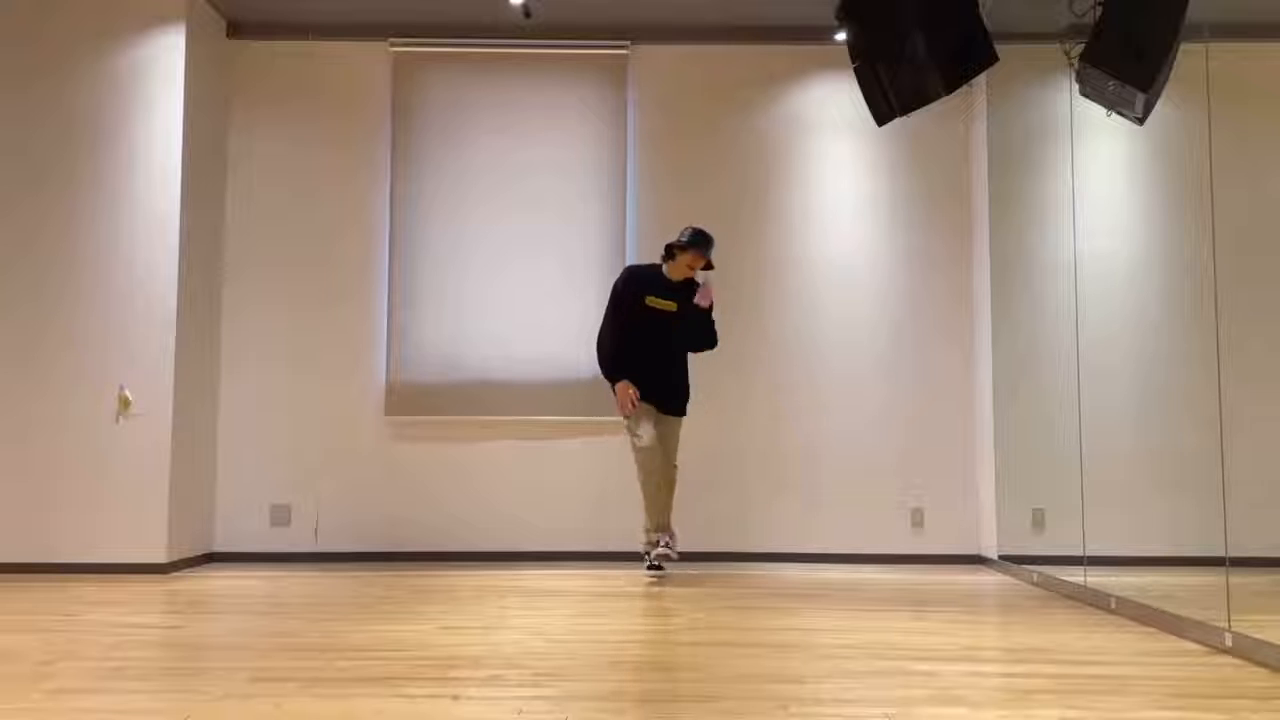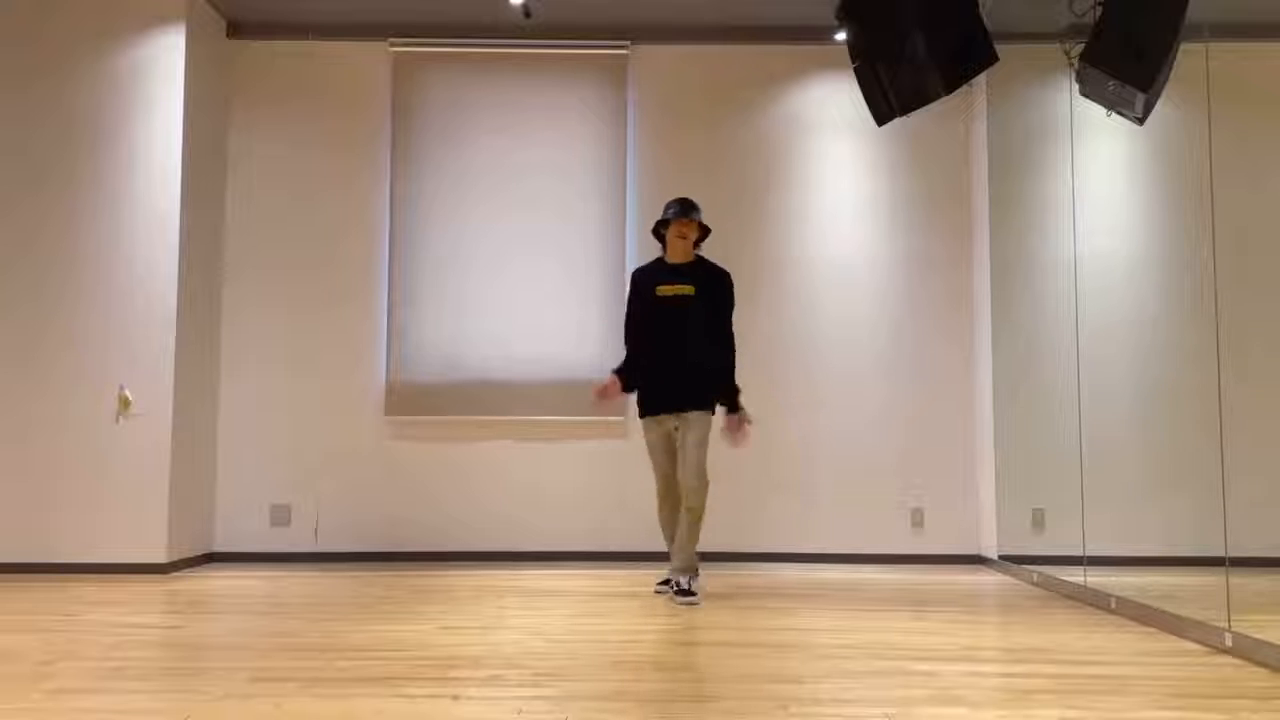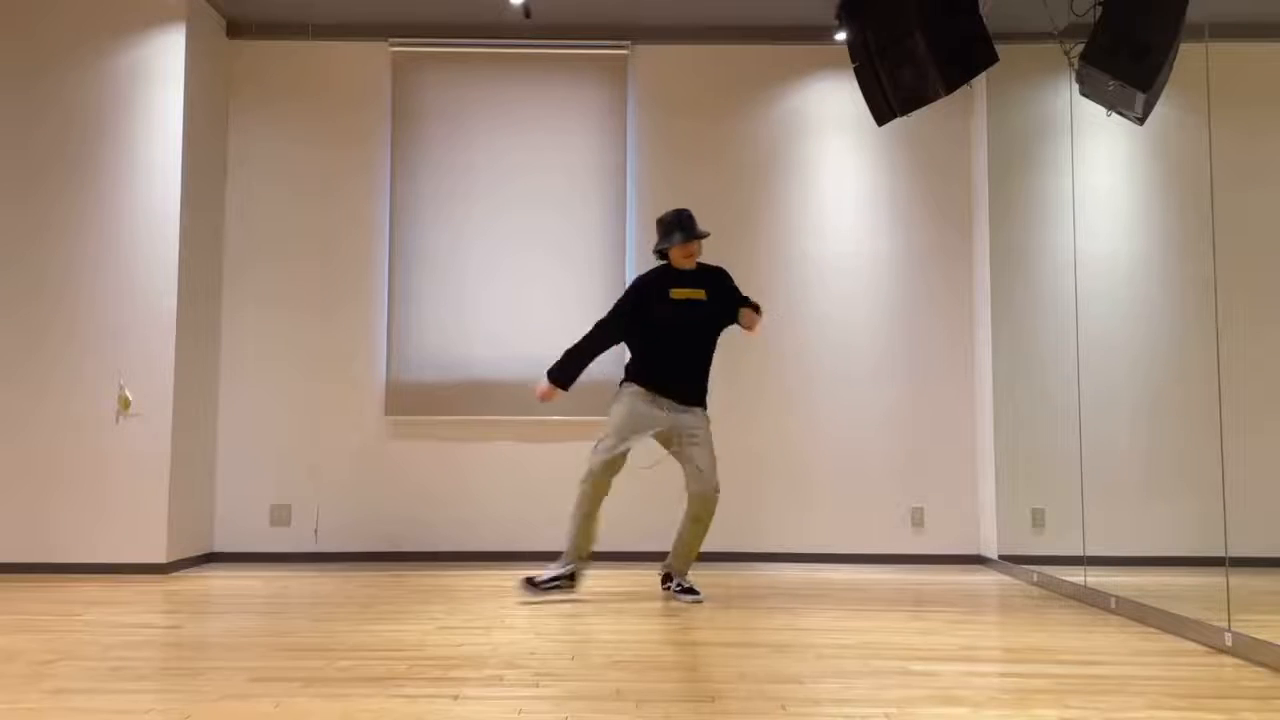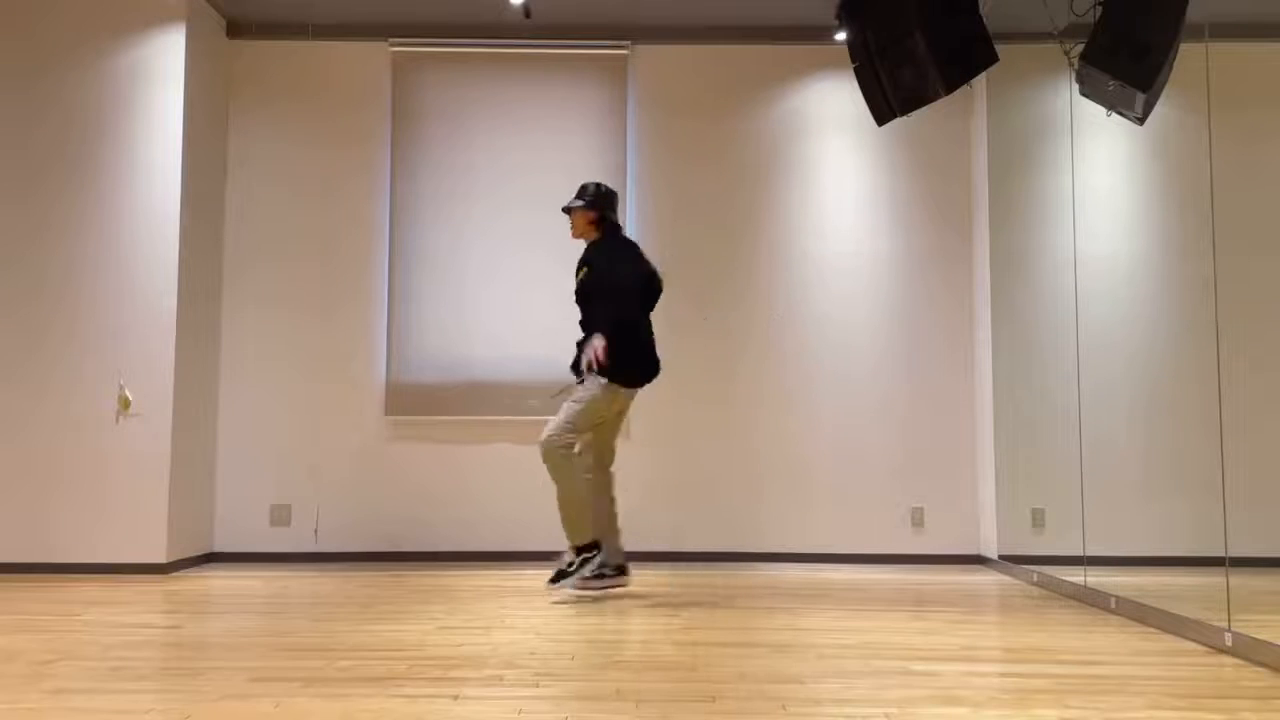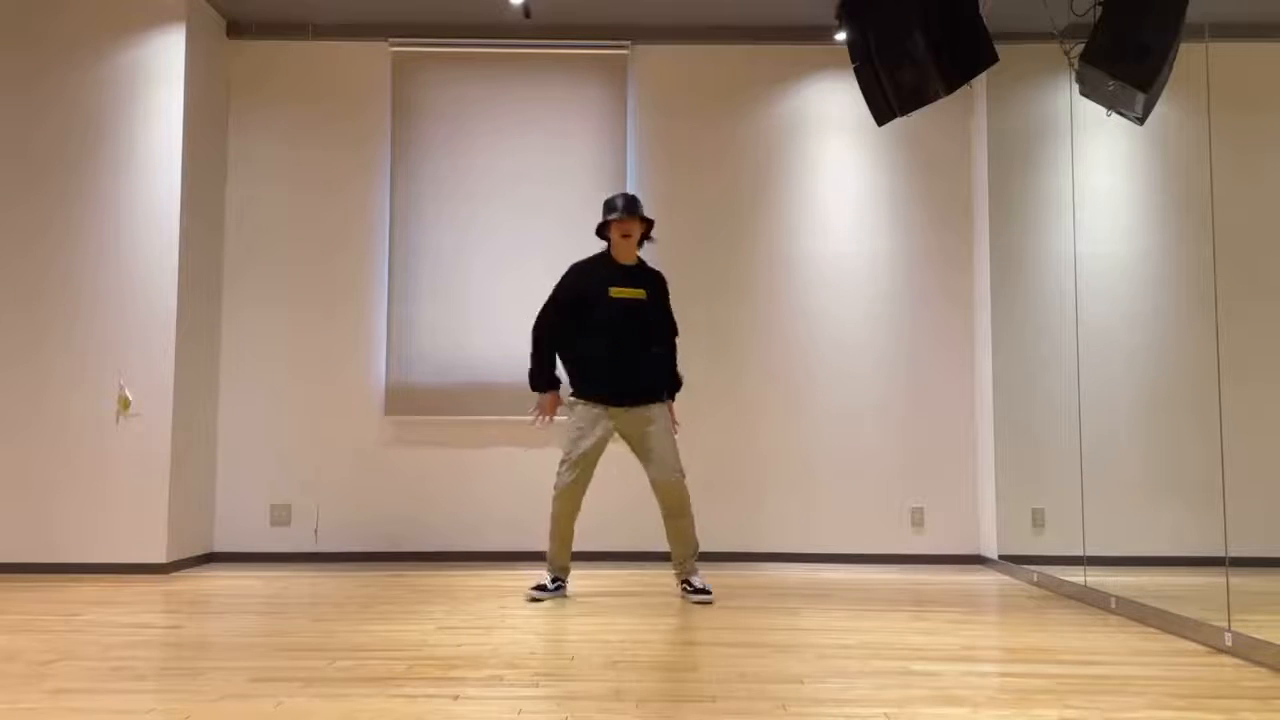
dt=0.7s
person 1, frame 1
left shoulder: (697, 294)
right shoulder: (634, 279)
left elbow: (702, 344)
right elbow: (609, 334)
left wrist: (703, 313)
right wrist: (617, 378)
left hip: (672, 394)
right hip: (635, 388)
left knee: (667, 468)
right knee: (647, 446)
left ankle: (656, 542)
right ankle: (660, 535)
person 1, frame 2
left shoulder: (716, 281)
right shoulder: (644, 277)
left elbow: (721, 347)
right elbow: (637, 342)
left wrist: (733, 405)
right wrist: (622, 378)
left hip: (696, 397)
right hip: (654, 398)
left knee: (692, 482)
right knee: (668, 486)
left ankle: (685, 573)
right ankle: (680, 566)
person 1, frame 3
left shoulder: (717, 281)
right shoulder: (651, 285)
left elbow: (737, 308)
right elbow: (606, 332)
left wrist: (749, 313)
right wrist: (558, 376)
left hip: (690, 407)
right hip: (641, 394)
left knee: (706, 492)
right knee: (600, 465)
left ankle: (675, 574)
right ankle: (569, 566)
person 1, frame 4
left shoulder: (615, 251)
right shoulder: (597, 256)
left elbow: (647, 285)
left wrist: (603, 334)
left hip: (615, 373)
right hip: (611, 374)
left knee: (555, 443)
right knee: (595, 467)
left ankle: (587, 545)
right ankle: (612, 561)
person 1, frame 5
left shoulder: (654, 281)
right shoulder: (584, 275)
left elbow: (665, 339)
right elbow: (546, 328)
left wrist: (669, 393)
right wrist: (545, 385)
left hip: (646, 402)
right hip: (591, 401)
left knee: (671, 482)
right knee: (569, 485)
left ankle: (688, 573)
right ankle: (557, 574)
